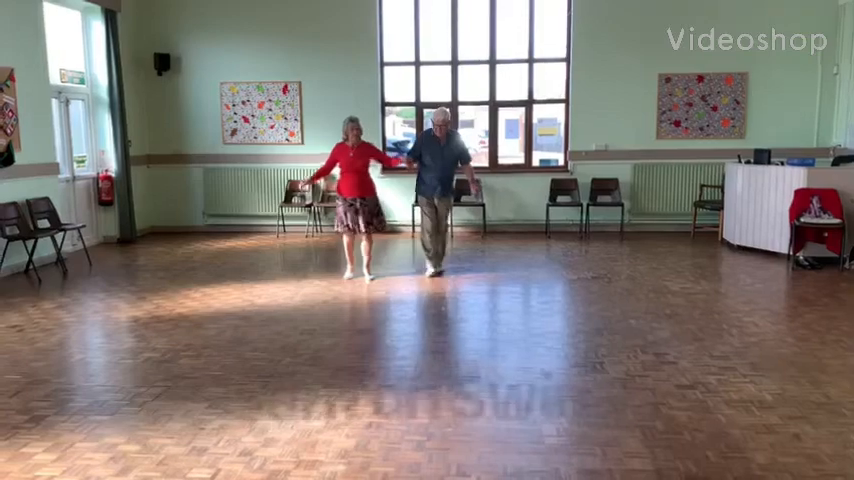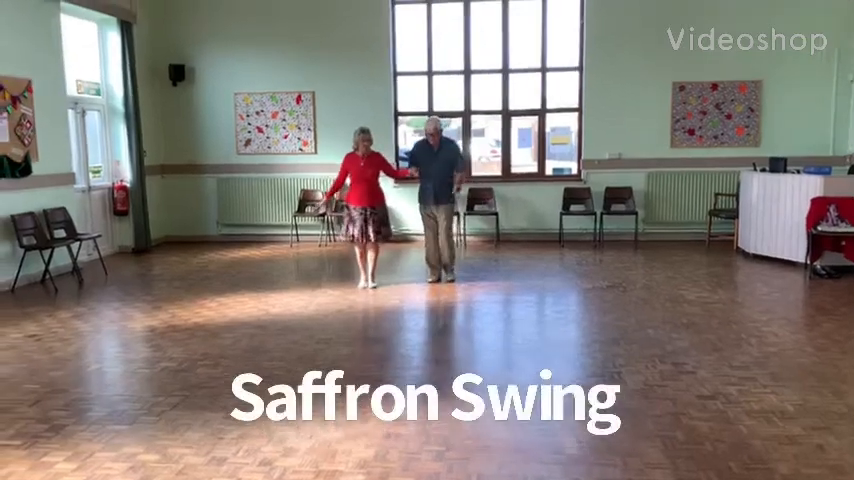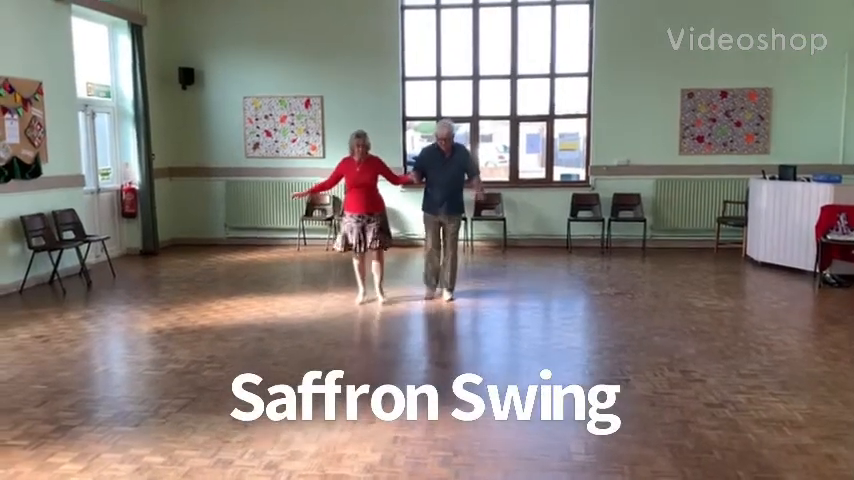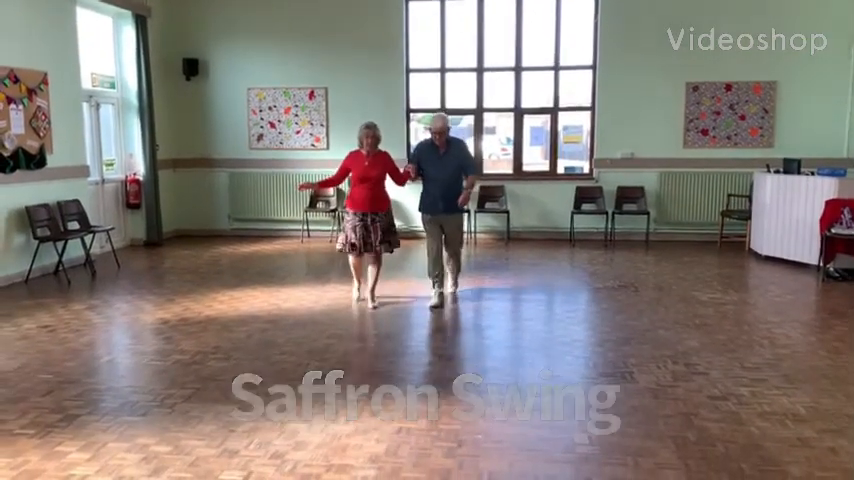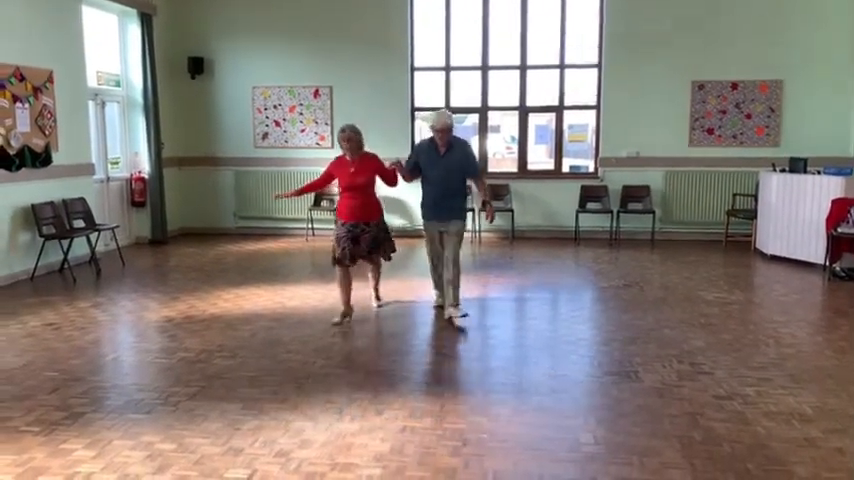
dt=1s
person 1, frame 1
left shoulder: (456, 138)
right shoulder: (424, 138)
left elbow: (465, 163)
right elbow: (412, 158)
left wrist: (472, 181)
right wrist: (408, 161)
left hip: (445, 191)
right hip: (425, 190)
left knee: (441, 228)
right knee: (427, 227)
left ankle: (438, 261)
right ankle: (430, 263)
person 1, frame 2
left shoulder: (451, 146)
right shoulder: (419, 147)
left elbow: (459, 170)
right elbow: (412, 167)
left wrist: (457, 185)
right wrist: (414, 170)
left hip: (445, 199)
right hip: (426, 199)
left knee: (446, 235)
right knee: (430, 236)
left ankle: (449, 269)
right ankle: (434, 271)
person 1, frame 3
left shoulder: (462, 152)
right shoulder: (427, 153)
left elbow: (473, 174)
right elbow: (418, 175)
left wrist: (478, 189)
right wrist: (415, 177)
left hip: (454, 209)
right hip: (432, 209)
left knee: (450, 250)
right knee: (430, 248)
left ankle: (447, 289)
right ankle: (430, 285)
person 1, frame 4
left shoulder: (459, 147)
right shoulder: (422, 148)
left elbow: (471, 172)
right elbow: (415, 174)
left wrist: (467, 190)
right wrist: (412, 172)
left hip: (453, 208)
right hip: (429, 208)
left knee: (454, 248)
right knee: (434, 251)
left ankle: (453, 279)
right ankle: (437, 293)
person 1, frame 5
left shoulder: (463, 148)
right shoulder: (422, 148)
left elbow: (477, 178)
right elbow: (410, 176)
left wrist: (487, 202)
right wrist: (400, 169)
left hip: (455, 215)
right hip: (431, 214)
left knee: (452, 259)
right knee: (435, 257)
left ankle: (453, 307)
right ankle: (440, 294)
person 2, frame 1
left shoulder: (367, 147)
right shoulder: (339, 148)
left elbow: (386, 160)
right elbow: (326, 168)
left wrist: (400, 160)
right wrist: (311, 179)
left hip: (365, 195)
right hip: (346, 196)
left knee: (366, 232)
right knee: (347, 232)
left ankle: (366, 268)
right ankle: (350, 267)
person 2, frame 2
left shoulder: (377, 157)
right shoulder: (349, 158)
left elbow: (393, 173)
right elbow: (340, 180)
left wrist: (408, 172)
right wrist: (328, 197)
left hip: (375, 204)
right hip: (355, 205)
left knee: (373, 241)
right knee: (358, 242)
left ankle: (371, 276)
right ankle: (363, 276)
person 2, frame 3
left shoulder: (375, 162)
right shoulder: (345, 163)
left elbow: (394, 179)
right elbow: (329, 183)
left wrist: (409, 178)
right wrist: (308, 192)
left hip: (374, 213)
right hip: (353, 214)
left knee: (376, 250)
right knee: (357, 253)
left ankle: (378, 289)
right ankle: (361, 290)
person 2, frame 4
left shoulder: (384, 157)
right shoulder: (352, 157)
left elbow: (400, 181)
right elbow: (336, 179)
left wrist: (408, 171)
right wrist: (315, 185)
left hip: (379, 211)
right hip: (355, 211)
left knee: (375, 252)
right knee: (354, 251)
left ankle: (371, 293)
right ankle: (358, 285)
person 2, frame 5
left shoulder: (371, 159)
right shoulder: (337, 163)
left elbow: (391, 182)
right elbow: (319, 182)
left wrist: (393, 169)
right wrist: (294, 193)
left hip: (370, 218)
right hip: (346, 220)
left knee: (374, 259)
right knee: (342, 265)
left ankle: (375, 292)
right ankle: (346, 309)
